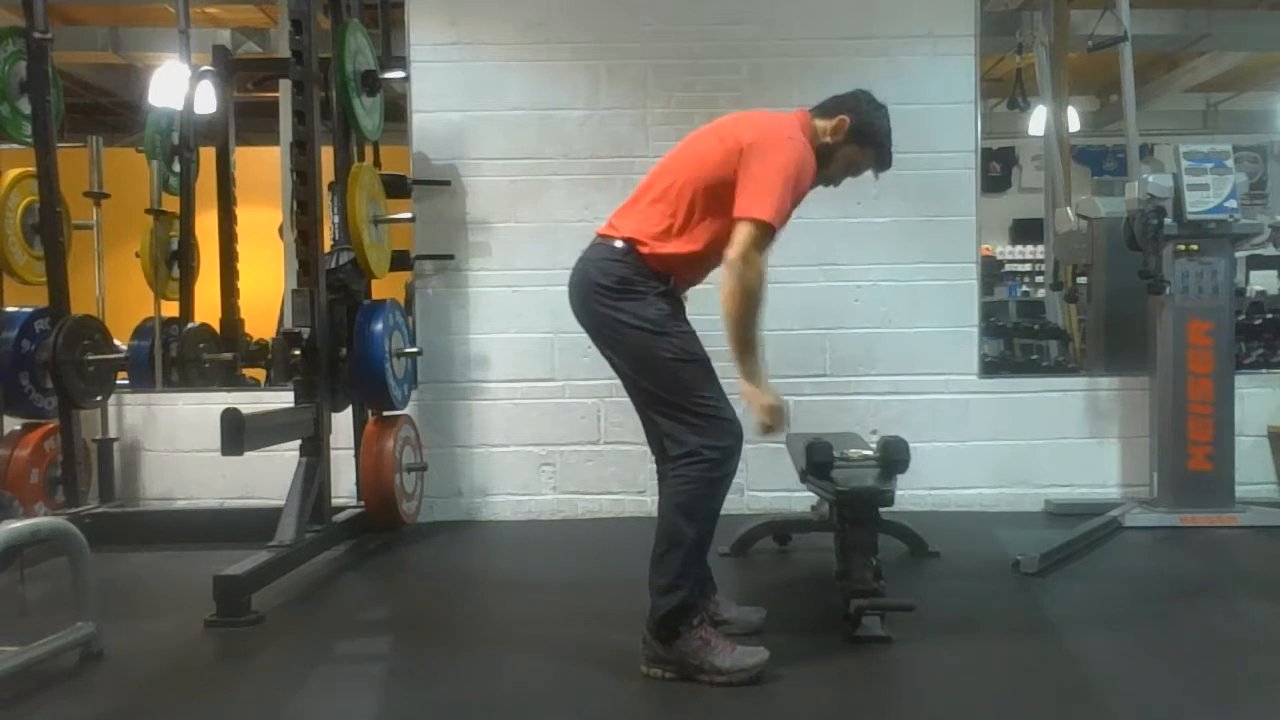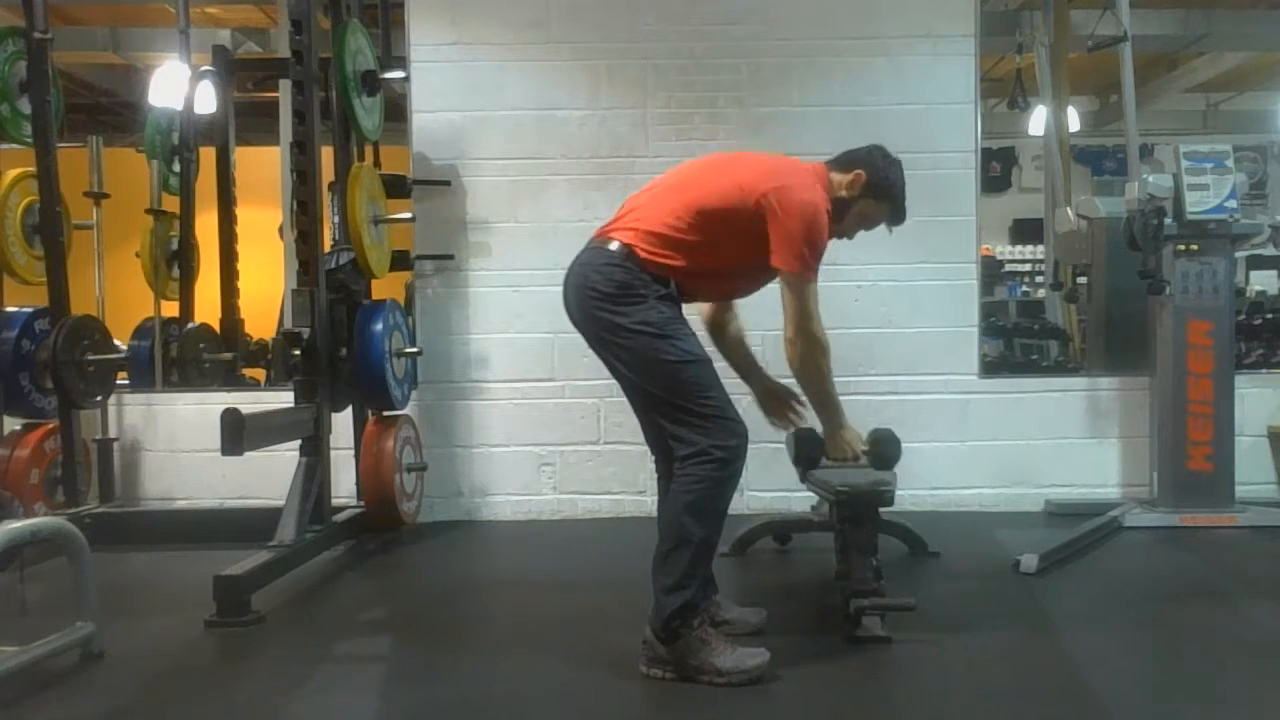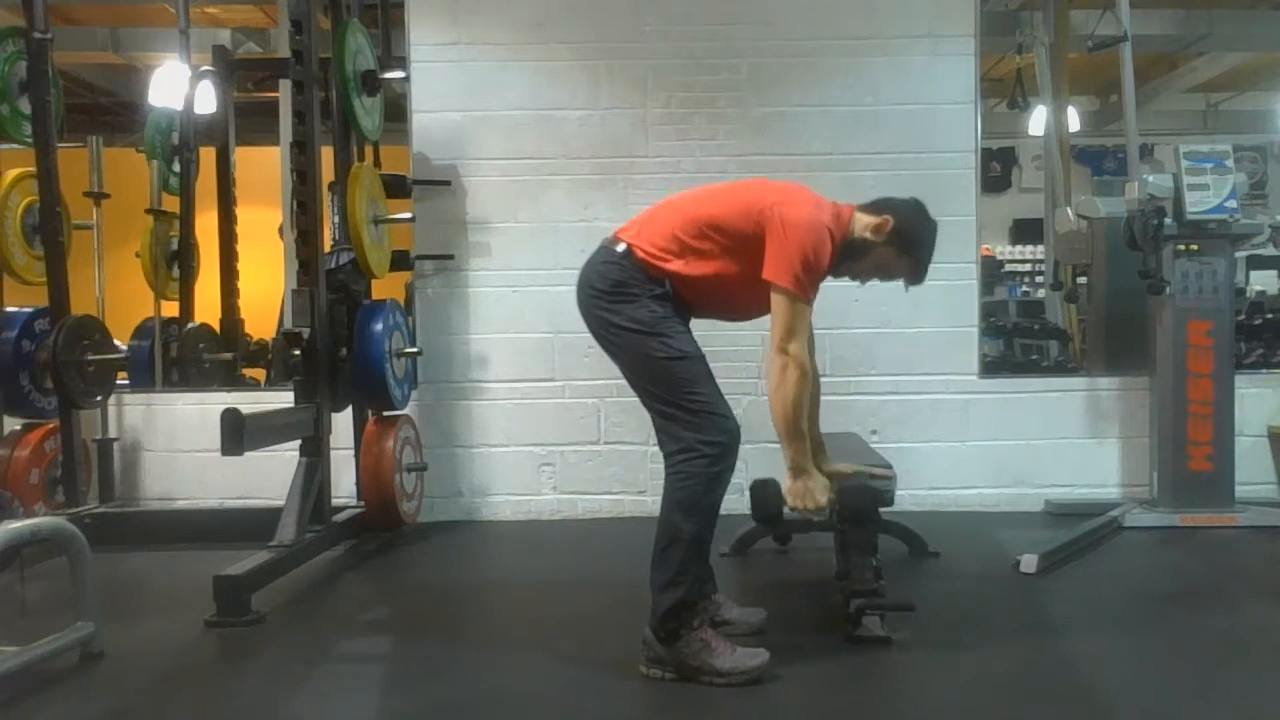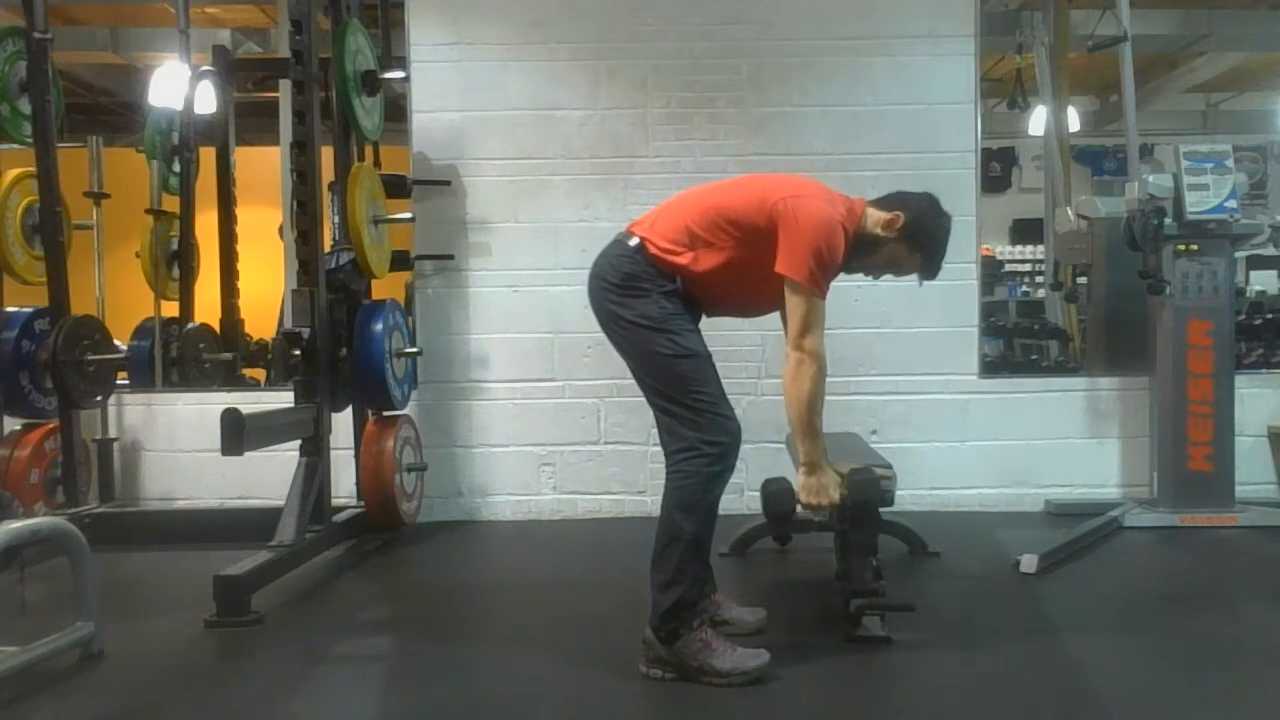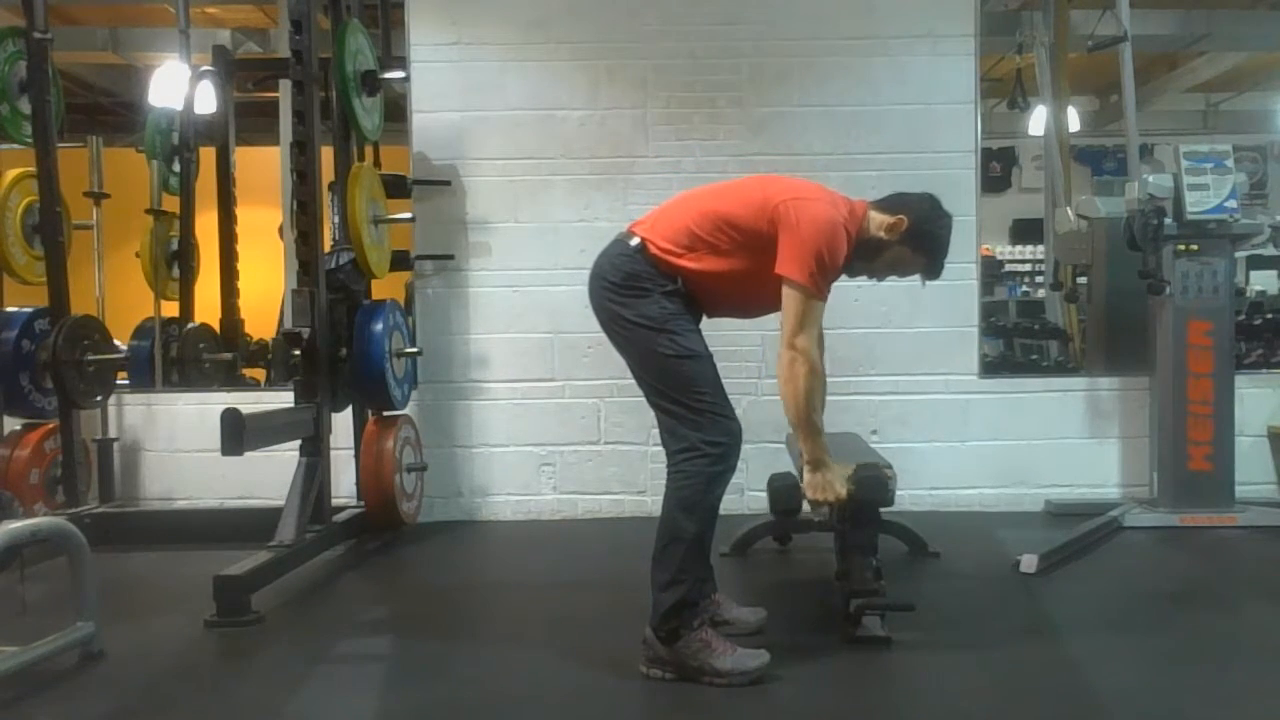
dt=0.7s
person 1, frame 1
left shoulder: (767, 133)
right shoulder: (791, 149)
right elbow: (744, 262)
right wrist: (751, 375)
left hip: (611, 276)
right hip: (627, 284)
left knee: (691, 441)
right knee: (711, 440)
left ankle: (693, 598)
right ankle: (674, 634)
person 1, frame 2
left shoulder: (776, 188)
right shoulder: (804, 201)
left elbow: (718, 314)
right elbow: (803, 336)
left wrist: (761, 385)
right wrist: (835, 426)
left hip: (600, 276)
right hip: (622, 284)
left knee: (688, 444)
right knee: (717, 442)
left ankle: (694, 598)
right ankle: (675, 635)
person 1, frame 3
left shoulder: (813, 234)
right shoulder: (807, 229)
left elbow: (801, 360)
right elbow: (787, 360)
left wrist: (817, 458)
right wrist: (800, 470)
left hip: (632, 285)
right hip: (625, 284)
left knee: (703, 440)
right knee: (709, 441)
left ankle: (695, 597)
right ankle: (673, 634)
person 1, frame 4
left shoulder: (824, 224)
right shoulder: (820, 222)
left elbow: (803, 349)
right elbow: (802, 353)
left wrist: (817, 459)
right wrist: (812, 465)
left hip: (643, 280)
right hip: (637, 280)
left knee: (706, 441)
right knee: (708, 443)
left ankle: (694, 597)
right ankle: (674, 635)
person 1, frame 5
left shoulder: (827, 225)
right shoulder: (822, 226)
left elbow: (806, 351)
right elbow: (797, 353)
left wrist: (819, 455)
right wrist: (816, 462)
left hip: (644, 280)
right hip: (638, 280)
left knee: (708, 442)
right knee: (709, 444)
left ankle: (695, 596)
right ankle: (675, 633)
